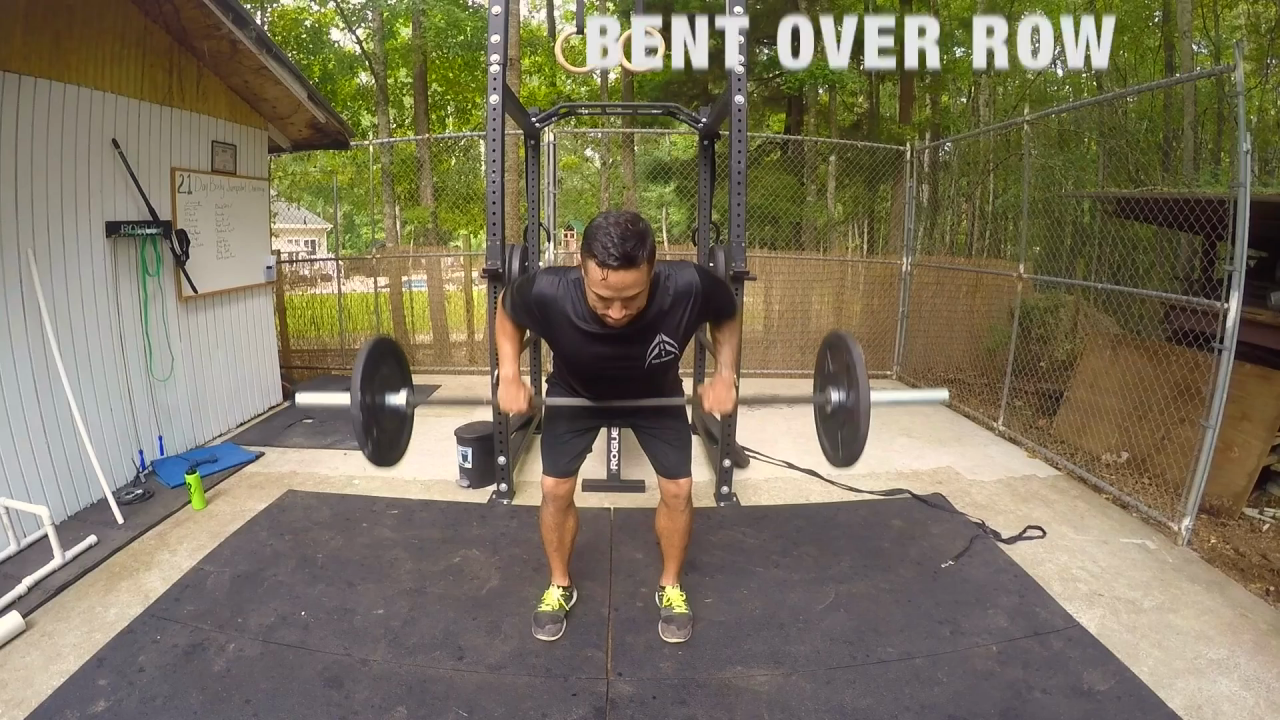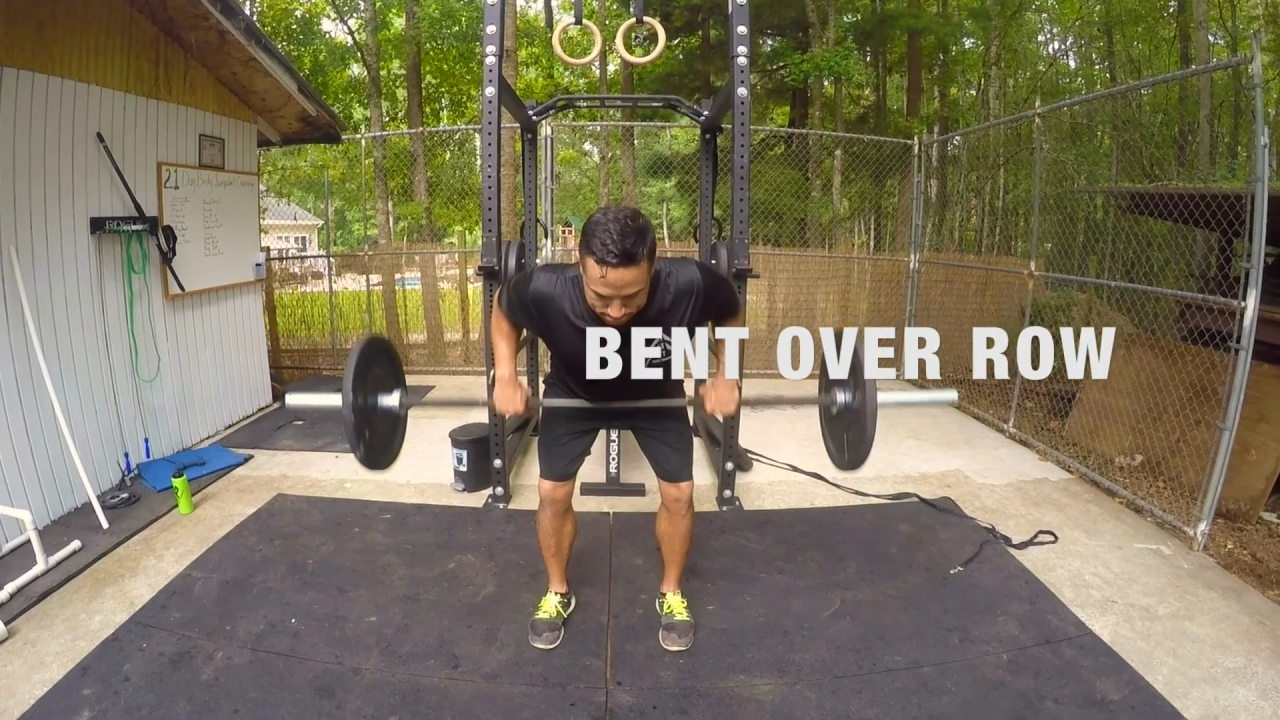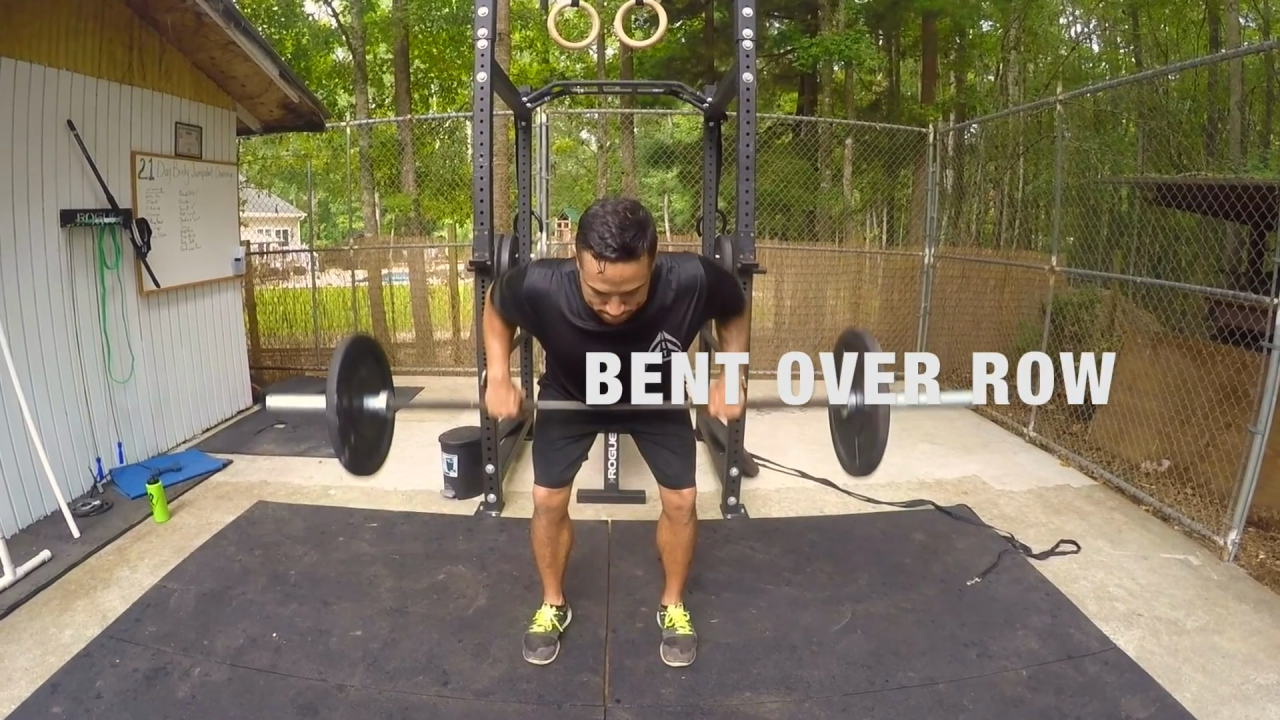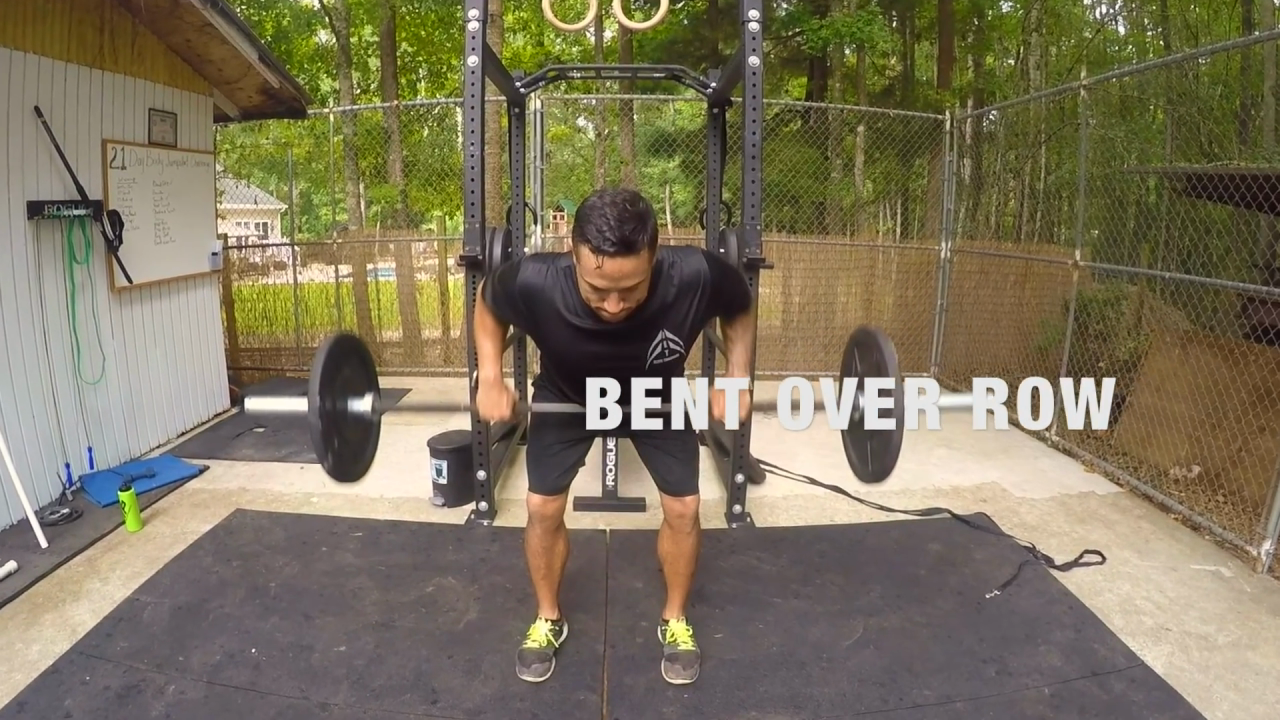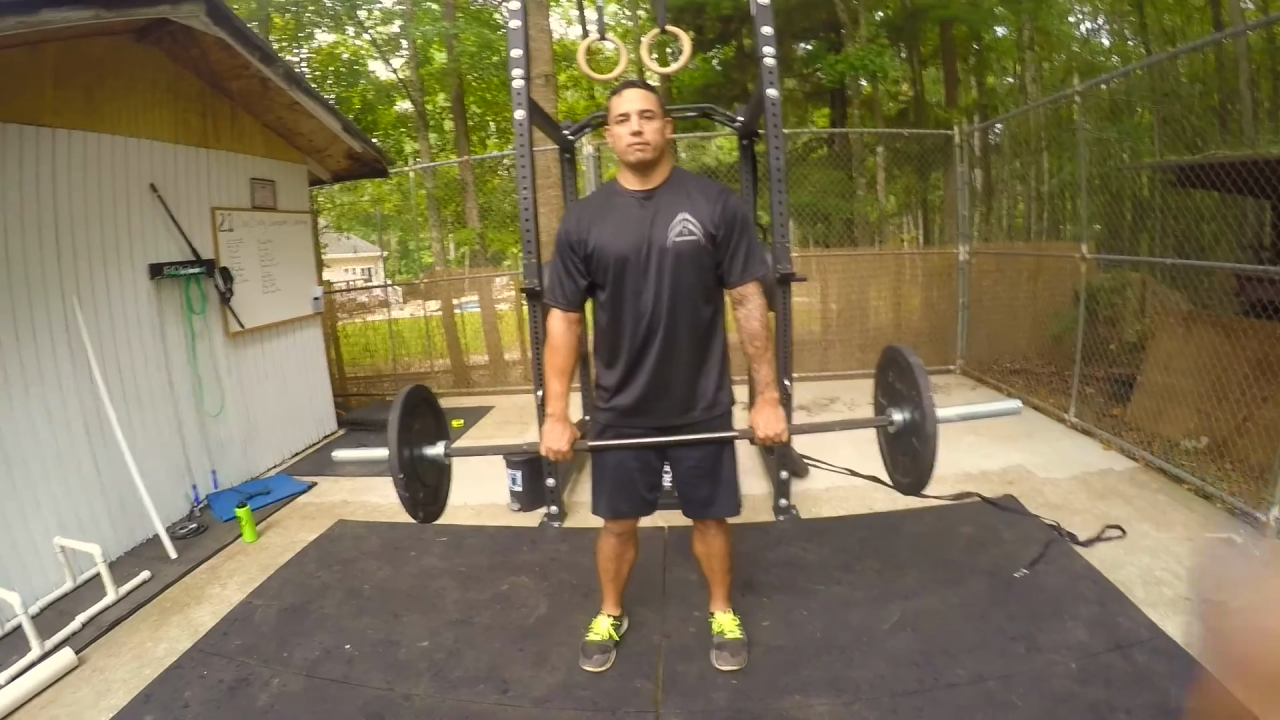
dt=1s
person 1, frame 1
left shoulder: (689, 286)
right shoulder: (547, 291)
left elbow: (727, 314)
right elbow: (506, 310)
left wrist: (724, 375)
right wrist: (510, 376)
left hip: (656, 394)
right hip: (575, 393)
left knee: (678, 488)
right knee: (555, 487)
left ankle: (670, 587)
right ankle: (559, 586)
person 1, frame 2
left shoulder: (691, 284)
right shoulder: (544, 289)
left elbow: (730, 313)
right elbow: (502, 308)
left wrist: (725, 376)
right wrist: (505, 376)
left hip: (656, 394)
right hip: (573, 394)
left knee: (678, 492)
right knee: (552, 491)
left ankle: (671, 593)
right ankle: (557, 593)
person 1, frame 3
left shoulder: (693, 280)
right shoulder: (539, 285)
left elbow: (734, 311)
right elbow: (495, 305)
left wrist: (730, 377)
right wrist: (498, 377)
left hip: (656, 396)
right hip: (569, 396)
left knee: (681, 499)
right knee: (548, 498)
left ankle: (672, 606)
right ankle: (552, 605)
person 1, frame 4
left shoulder: (696, 275)
right shoulder: (534, 281)
left elbow: (740, 307)
right elbow: (487, 302)
left wrist: (736, 379)
right wrist: (490, 378)
left hip: (658, 398)
right hip: (565, 397)
left knee: (683, 507)
right knee: (542, 506)
left ankle: (675, 620)
right ankle: (547, 619)
person 1, frame 5
left shoulder: (718, 204)
right shoulder: (583, 220)
left elbow: (749, 300)
right elbow: (563, 318)
left wrist: (768, 397)
right wrist: (555, 414)
left hip: (703, 408)
right hip: (620, 410)
left knee: (711, 518)
right knee: (617, 522)
left ankle: (722, 611)
right ankle: (610, 614)
